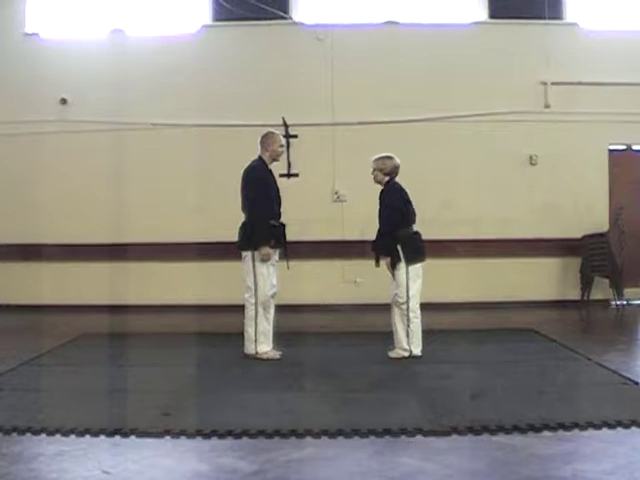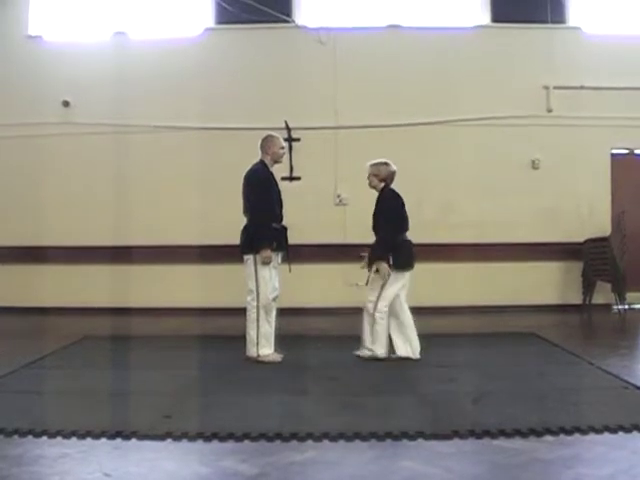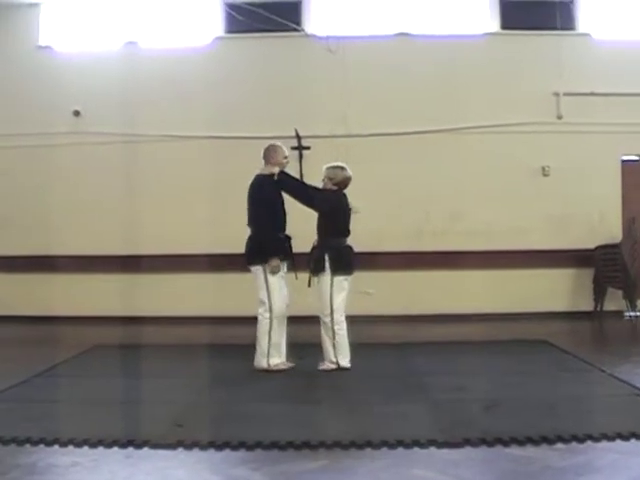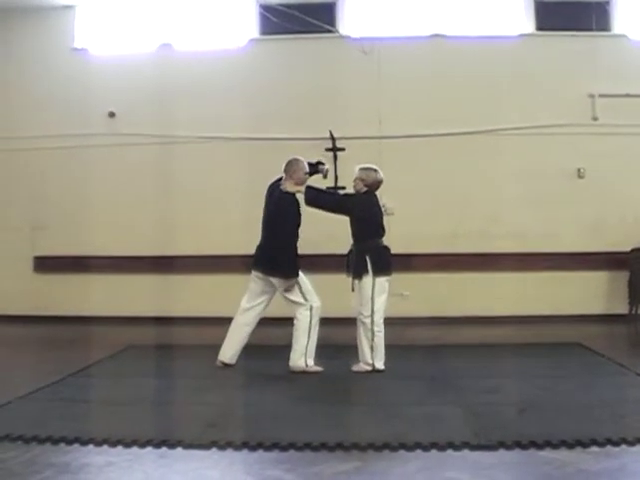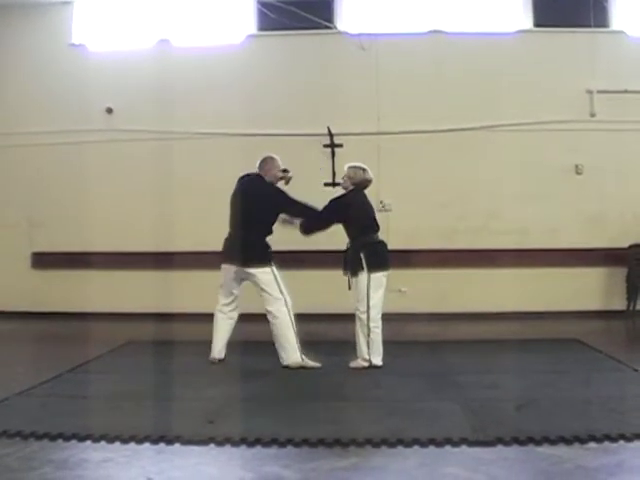
dt=1s
person 1, frame 1
left shoulder: (263, 171)
right shoulder: (256, 171)
right elbow: (255, 211)
right wrist: (263, 244)
left hip: (266, 241)
right hip: (258, 243)
left knee: (267, 293)
right knee: (259, 294)
left ankle: (262, 343)
right ankle: (256, 347)
person 1, frame 2
left shoulder: (264, 174)
right shoulder: (257, 174)
right elbow: (256, 214)
right wrist: (264, 246)
left hip: (268, 244)
right hip: (259, 246)
left knee: (269, 296)
right knee: (260, 297)
left ankle: (264, 347)
right ankle: (258, 350)
person 1, frame 3
left shoulder: (268, 183)
right shoulder: (263, 184)
right elbow: (262, 224)
right wrist: (272, 256)
left hip: (271, 252)
right hip: (265, 255)
left knee: (279, 306)
right knee: (273, 307)
left ankle: (277, 356)
right ankle: (265, 360)
person 1, frame 4
left shoulder: (275, 187)
right shoulder: (288, 202)
left elbow: (299, 169)
right elbow: (288, 241)
left wrist: (318, 167)
right wrist: (292, 273)
left hip: (262, 261)
right hip: (278, 264)
left knee: (249, 308)
right knee: (309, 306)
left ankle: (226, 356)
right ankle: (301, 361)
person 1, frame 5
left shoulder: (244, 183)
right shoulder: (269, 192)
right elbow: (296, 208)
left wrist: (279, 176)
right wrist: (318, 215)
left hip: (232, 253)
right hip: (256, 255)
left knee: (226, 304)
right knee: (279, 304)
left ankle: (217, 353)
right ankle: (293, 357)
person 2, frame 1
left shoulder: (390, 192)
right shoulder: (395, 190)
left elbow: (389, 226)
left wrist: (385, 252)
right wrist: (388, 252)
left hip: (405, 253)
right hip: (407, 250)
left knee: (406, 300)
right knee: (401, 300)
left ankle: (410, 348)
right ankle: (406, 346)
person 2, frame 2
left shoulder: (388, 197)
right shoulder: (389, 196)
left elbow: (387, 232)
left wrist: (381, 259)
right wrist: (375, 256)
left hip: (395, 259)
right hip: (400, 257)
left knee: (375, 303)
right knee: (396, 305)
left ankle: (375, 348)
right ankle: (408, 350)
person 2, frame 3
left shoulder: (334, 200)
right shoulder: (335, 200)
left elbow: (305, 193)
right elbow: (310, 193)
left wrist: (278, 175)
right wrist: (279, 176)
left hip: (334, 261)
right hip: (336, 260)
left knee: (332, 313)
right knee: (332, 312)
left ankle: (340, 360)
right ankle: (336, 358)
person 2, frame 4
left shoulder: (365, 202)
right shoulder: (364, 202)
left elbow: (333, 202)
right elbow: (337, 199)
left wrist: (303, 190)
right wrist: (305, 190)
left hip: (372, 263)
right hip: (368, 261)
left knee: (371, 314)
right knee: (365, 314)
left ankle: (375, 362)
right ankle: (369, 360)
person 2, frame 5
left shoulder: (349, 201)
right shoulder: (357, 200)
left elbow: (322, 218)
right elbow: (328, 216)
left wrist: (301, 224)
right wrist: (304, 222)
left hip: (368, 259)
right hip: (369, 257)
left knee: (368, 311)
right knee: (365, 310)
left ankle: (372, 358)
right ankle: (368, 356)
